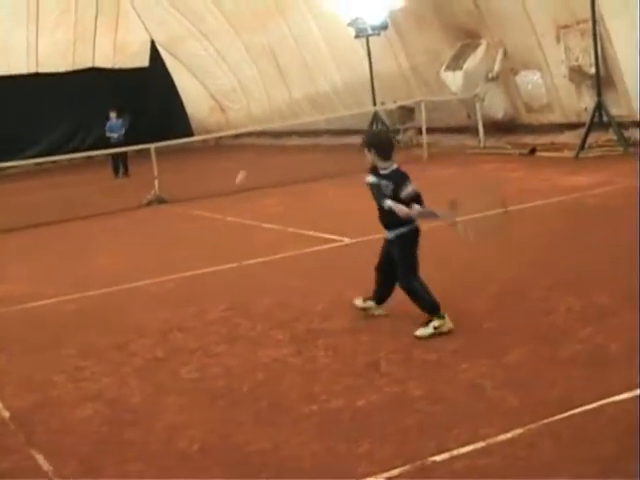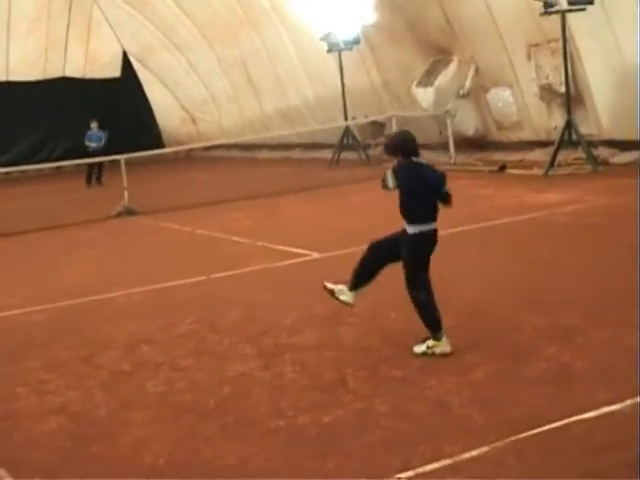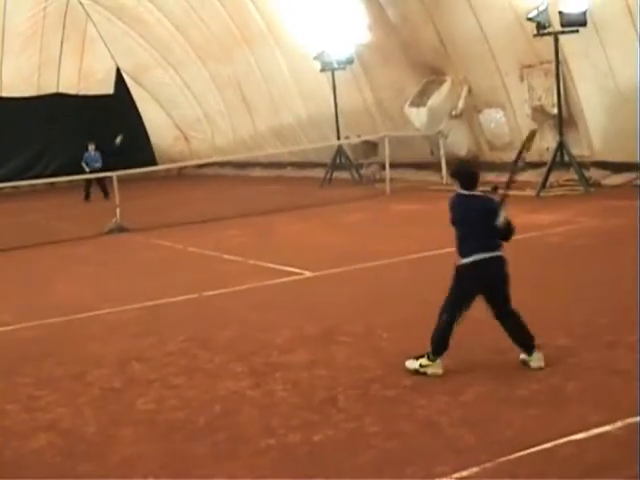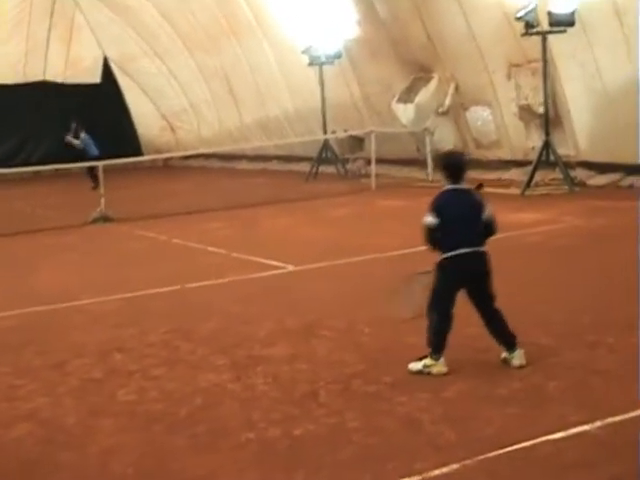
dt=0.5s
person 1, frame 1
left shoulder: (399, 177)
right shoulder: (373, 173)
left elbow: (416, 201)
right elbow: (379, 196)
left wrist: (417, 211)
right wrist: (399, 208)
left hip: (405, 233)
right hip: (391, 232)
left knee: (407, 277)
right knee: (383, 269)
left ankle: (439, 318)
right ankle: (376, 302)
person 1, frame 2
left shoulder: (404, 169)
right shoulder: (435, 174)
left elbow: (387, 183)
right elbow: (446, 200)
left hip: (418, 235)
right hip: (416, 231)
left knee: (417, 286)
right knee: (376, 252)
left ankle: (438, 338)
right ankle: (350, 290)
person 1, frame 3
left shoulder: (455, 203)
right shoulder: (490, 204)
right elbow: (506, 233)
left hip: (471, 266)
right hip: (496, 263)
left knee: (449, 312)
right knee: (504, 311)
left ankle: (432, 360)
right ankle: (532, 353)
person 1, frame 4
left shoulder: (439, 202)
right shoulder: (475, 199)
left elbow: (431, 238)
right elbow: (489, 229)
left hip: (452, 261)
right hip: (478, 258)
left knee: (439, 309)
right knee: (487, 307)
left ankle: (435, 359)
right ankle: (513, 351)
